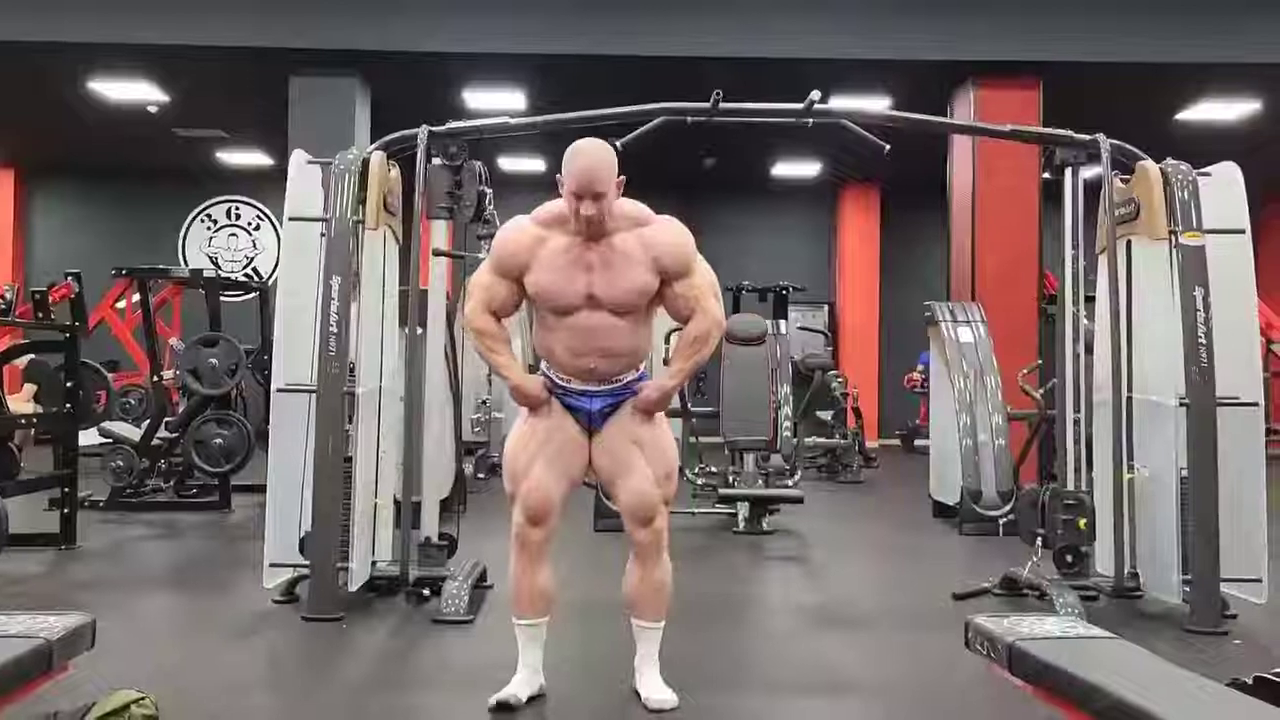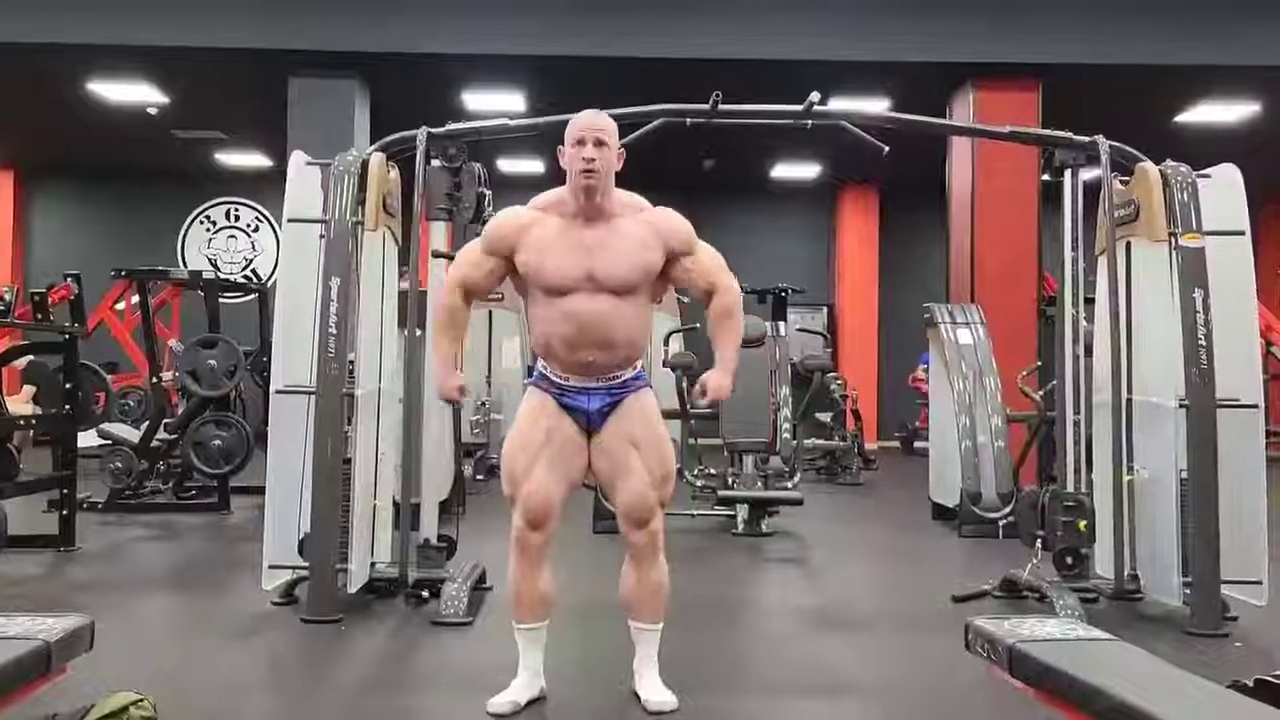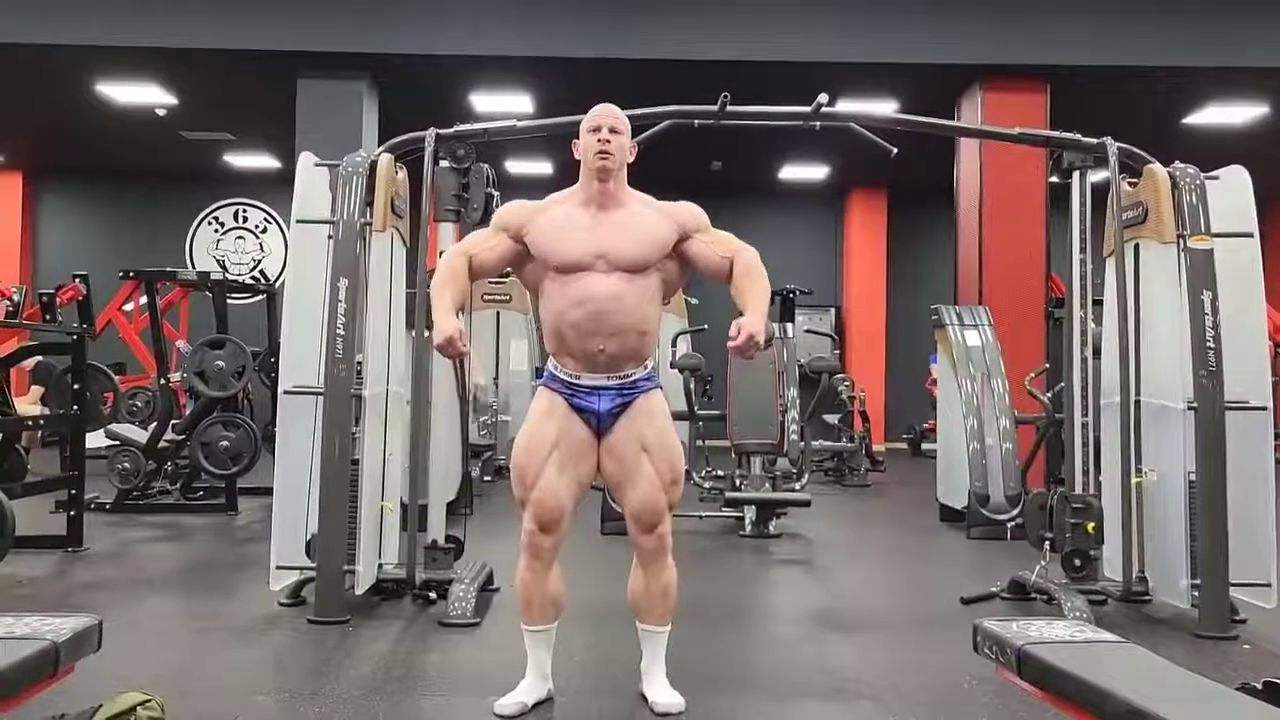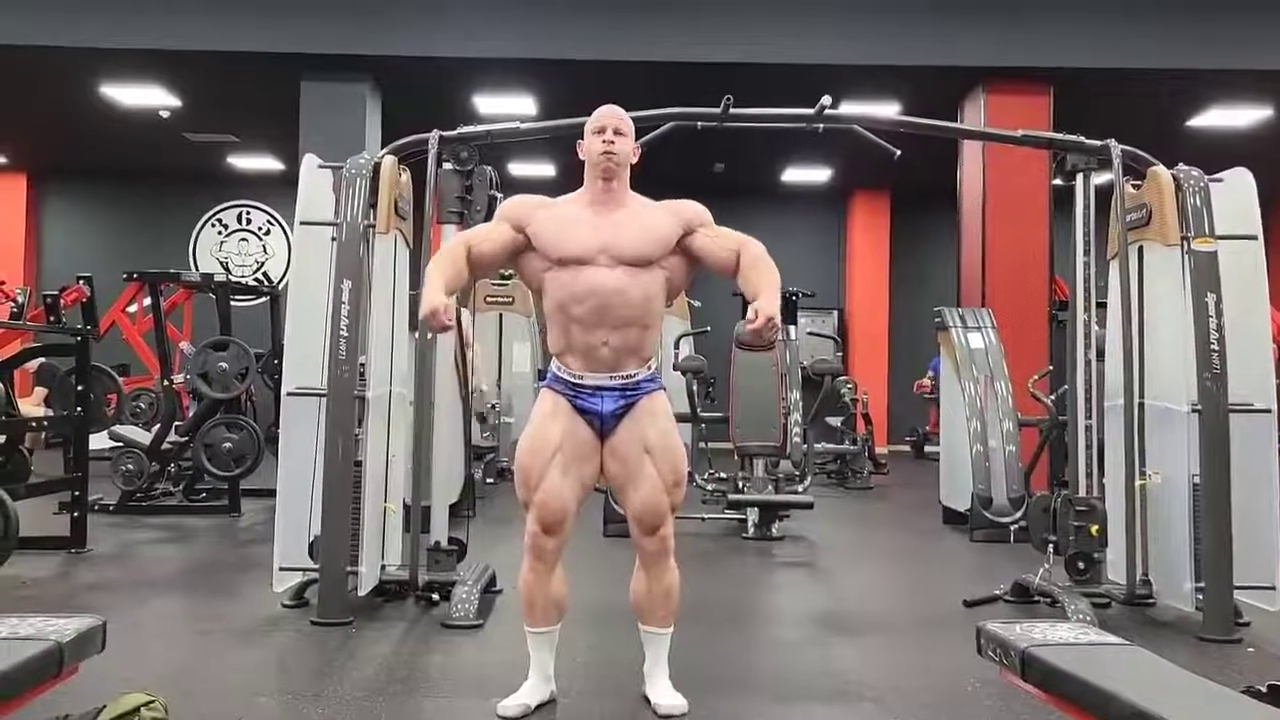
dt=0.5s
person 1, frame 1
left shoulder: (661, 238)
right shoulder: (523, 238)
left elbow: (707, 314)
right elbow: (479, 310)
left wrist: (670, 383)
right wrist: (515, 377)
left hip: (631, 398)
right hip: (552, 397)
left knee: (650, 529)
right knee: (528, 526)
left ankle: (647, 670)
right ankle: (528, 671)
person 1, frame 2
left shoulder: (659, 227)
right shoulder: (519, 226)
left elbow: (722, 290)
right elbow: (457, 287)
left wrist: (724, 366)
right wrist: (445, 363)
left hip: (627, 396)
right hip: (551, 395)
left knee: (646, 531)
right knee: (528, 529)
person 1, frame 3
left shoulder: (671, 218)
right shoulder: (531, 217)
left elbow: (739, 258)
right elbow: (461, 259)
left wrist: (754, 315)
right wrist: (445, 315)
left hip: (637, 394)
right hip: (561, 393)
left knee: (653, 533)
right knee: (538, 532)
person 1, frame 4
left shoulder: (675, 217)
right shoulder: (534, 214)
left elbow: (745, 252)
right elbow: (464, 248)
left wrist: (766, 297)
right wrist: (436, 289)
left hip: (640, 395)
right hip: (565, 393)
left knee: (656, 535)
right knee: (542, 534)
